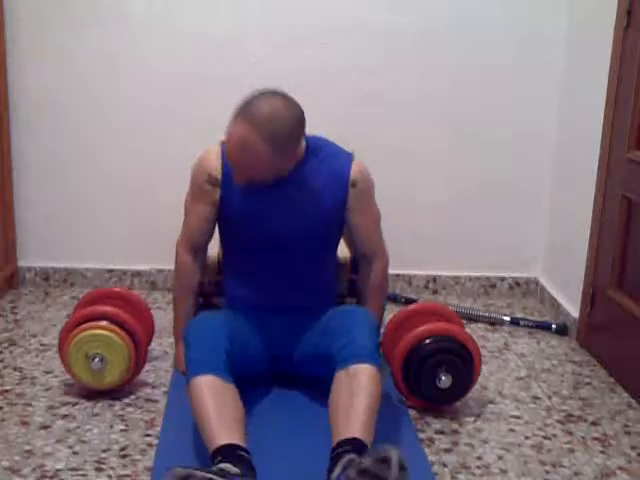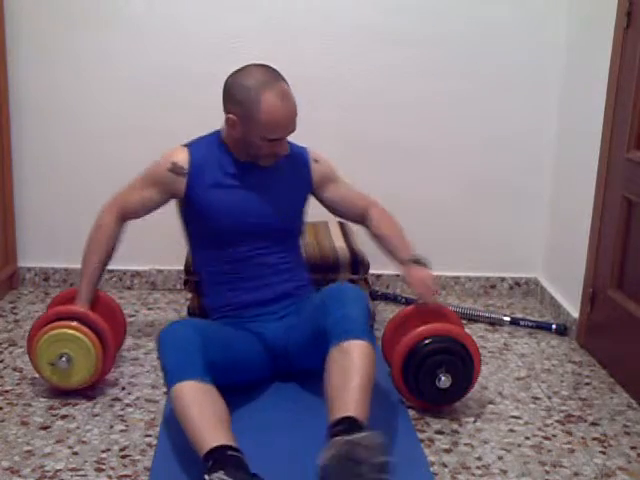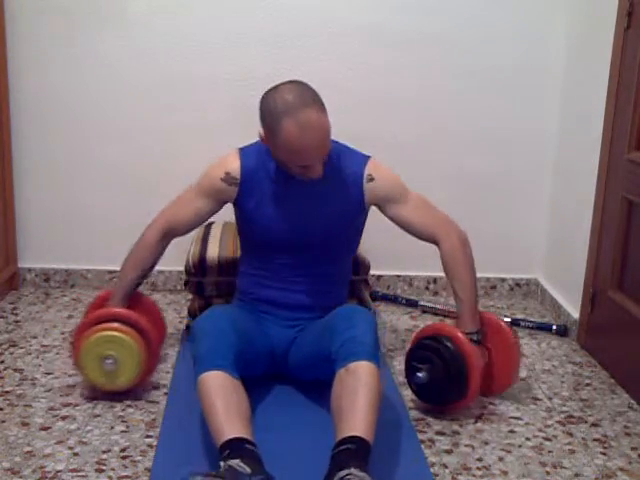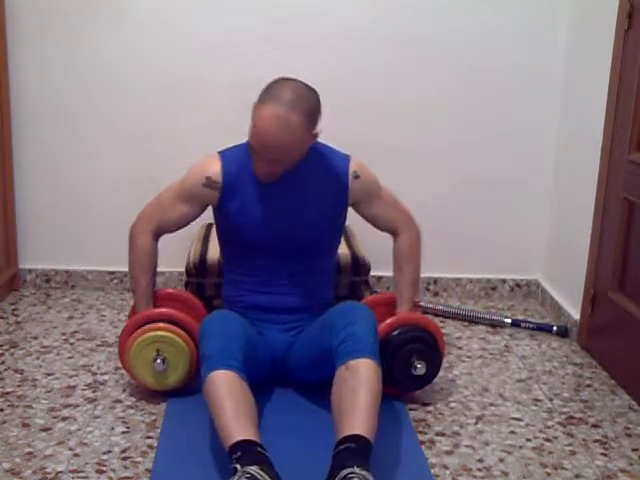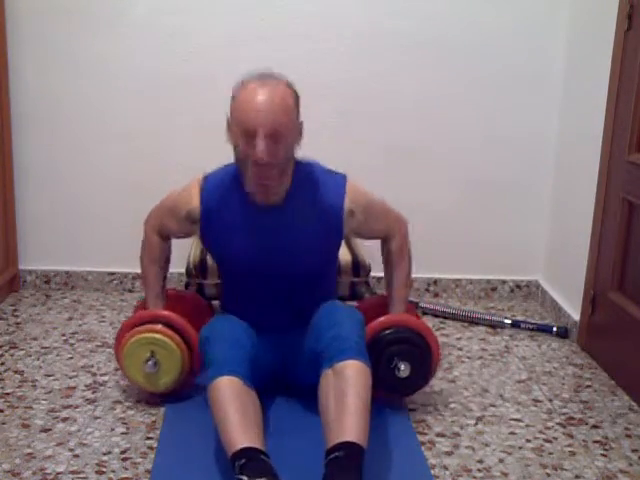
dt=1s
person 1, frame 1
left shoulder: (347, 174)
right shoulder: (214, 168)
left elbow: (374, 261)
right elbow: (190, 252)
left wrist: (365, 337)
right wrist: (182, 338)
left hip: (314, 329)
right hip: (245, 326)
left knee: (354, 324)
right knee: (204, 330)
person 1, frame 2
left shoulder: (305, 164)
right shoulder: (185, 166)
left elbow: (367, 211)
right elbow: (114, 215)
left wrist: (410, 262)
right wrist: (84, 298)
left hip: (300, 322)
right hip: (234, 333)
left knee: (347, 298)
right knee: (177, 338)
person 1, frame 3
left shoulder: (364, 174)
right shoulder: (236, 171)
left elbow: (450, 237)
right elbow: (161, 231)
left wrist: (469, 328)
right wrist: (116, 306)
left hip: (319, 334)
right hip: (253, 325)
left knee: (357, 321)
right knee: (213, 324)
person 1, frame 4
left shoulder: (346, 174)
right shoulder: (218, 173)
left elbow: (406, 231)
right elbow: (144, 229)
left wrist: (404, 315)
right wrist: (147, 316)
left hip: (314, 334)
right hip: (247, 332)
left knee: (358, 318)
right knee: (218, 326)
person 1, frame 5
left shoulder: (340, 198)
right shoulder: (202, 199)
left elbow: (396, 234)
right elbow: (155, 230)
right wrist: (155, 311)
left hip: (314, 340)
right hip: (243, 339)
left knee: (342, 320)
right knee: (223, 335)
